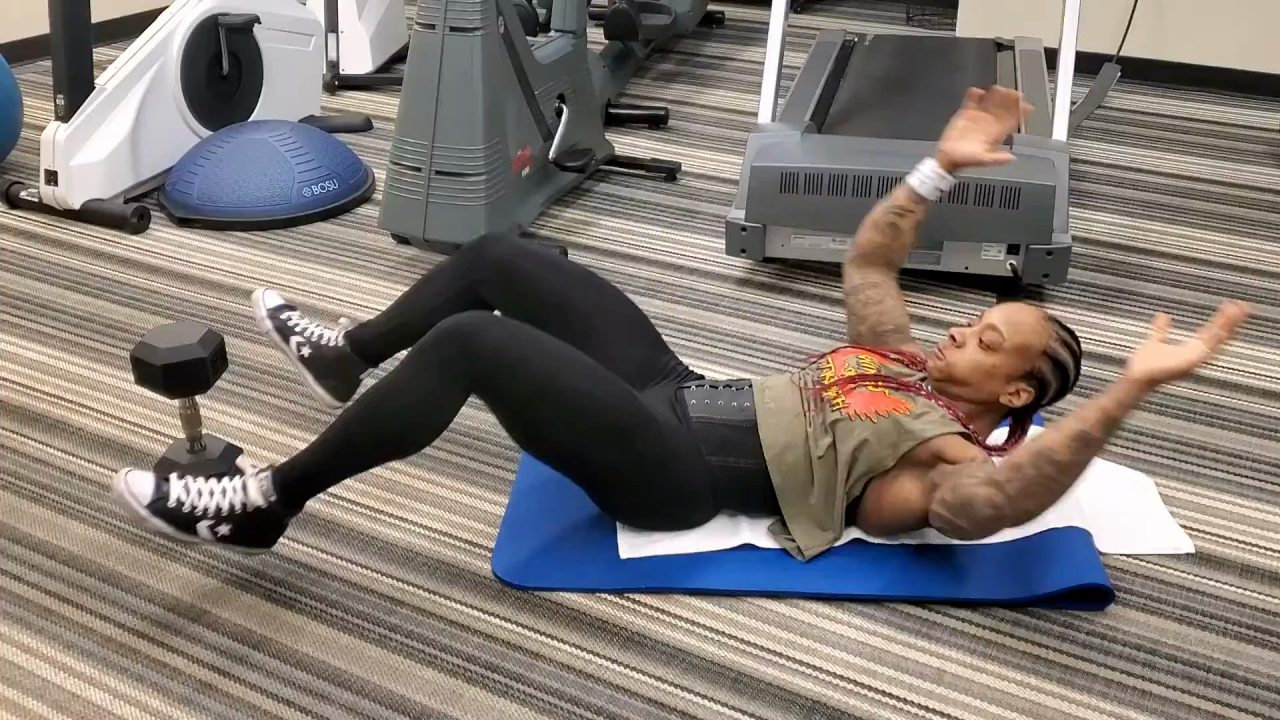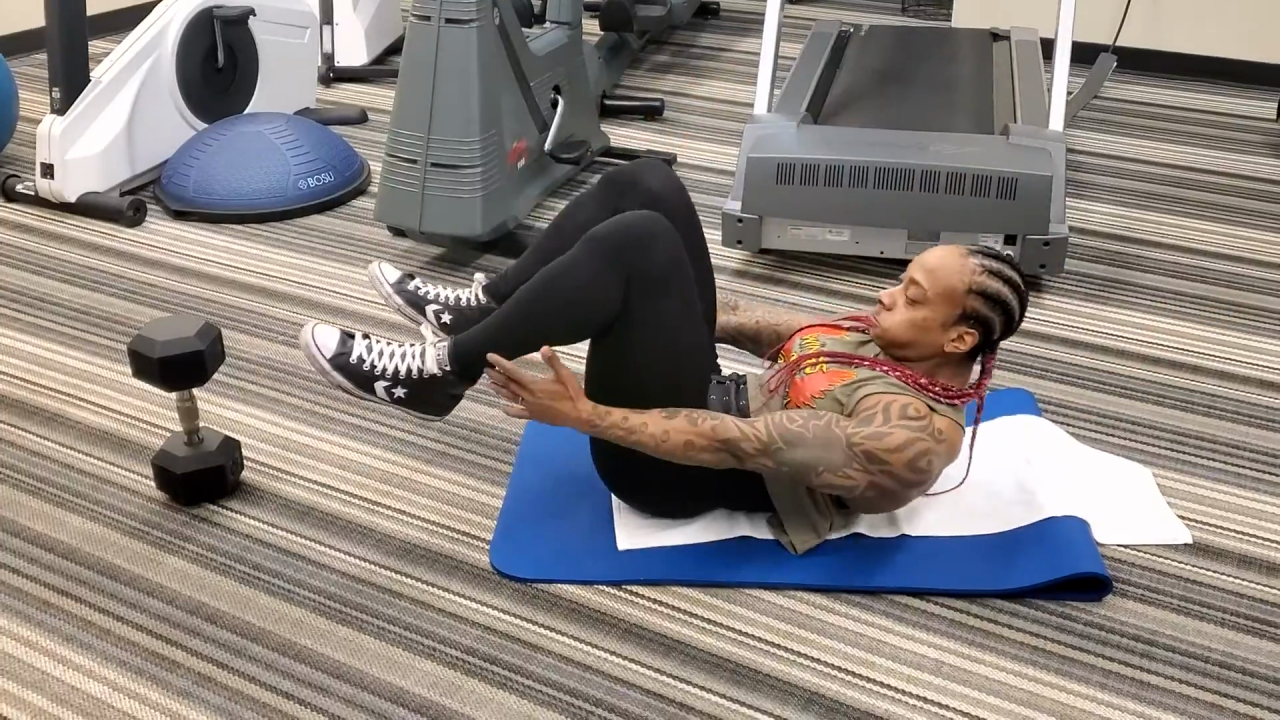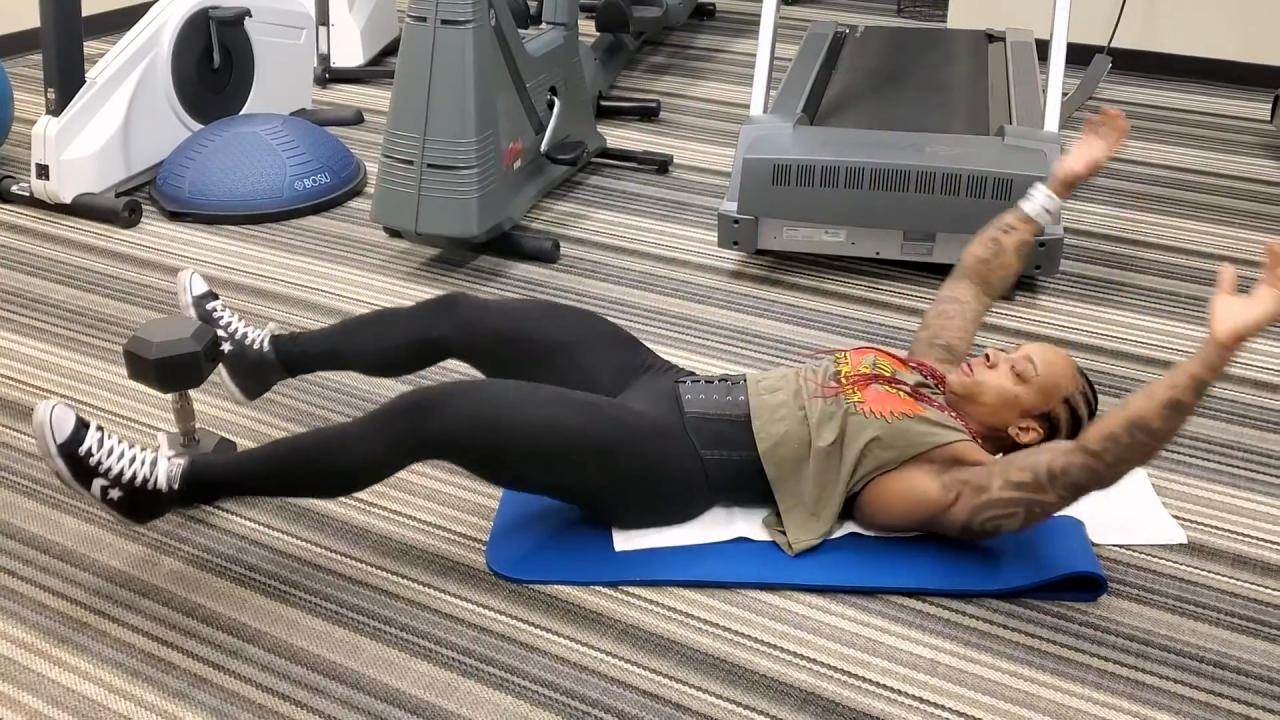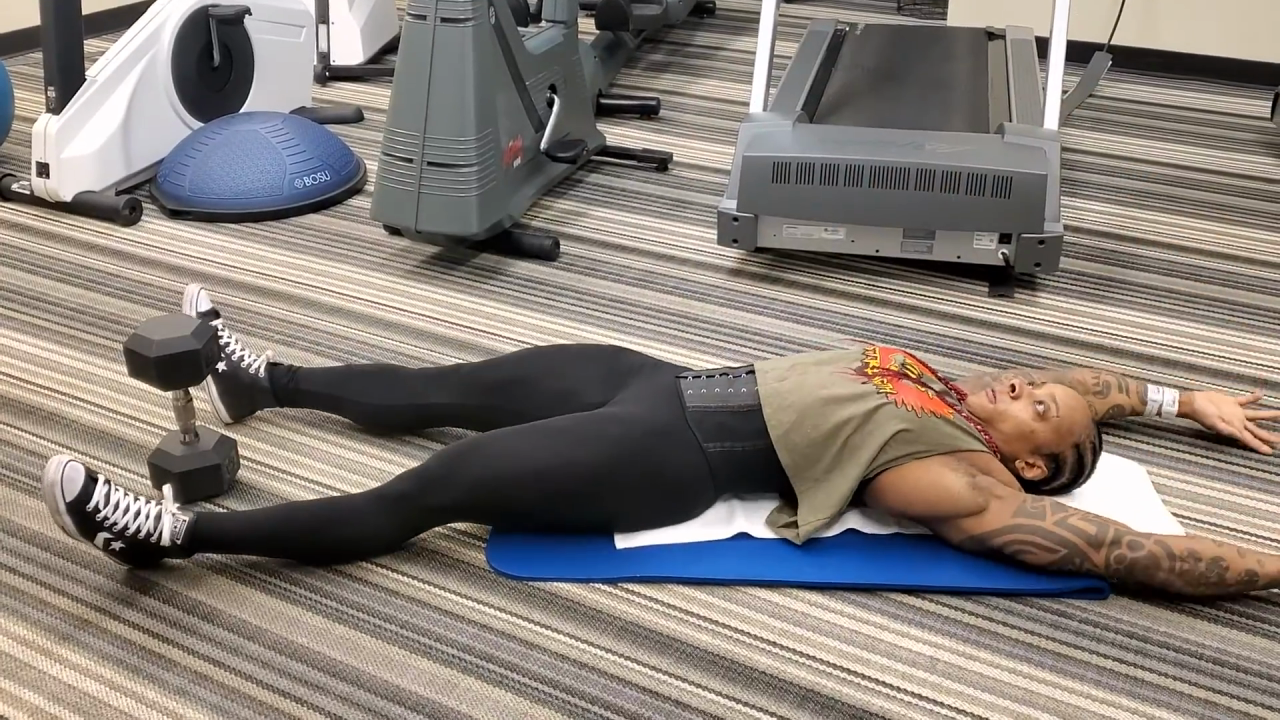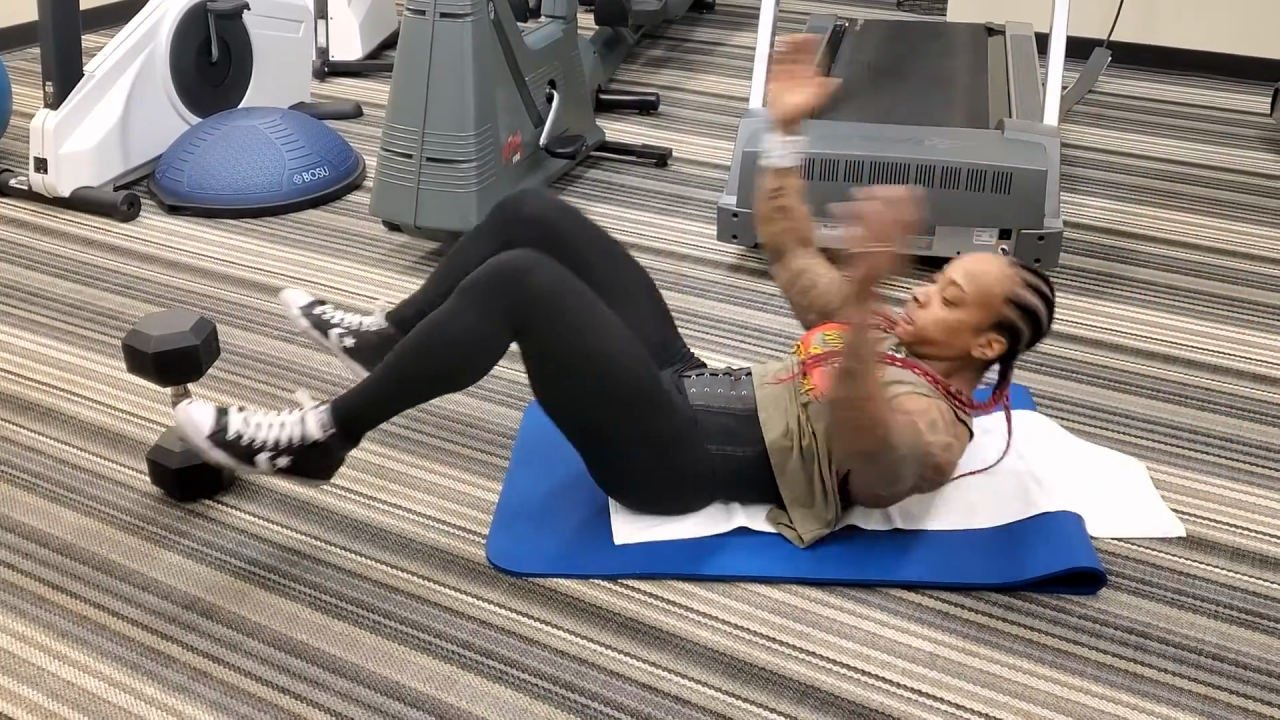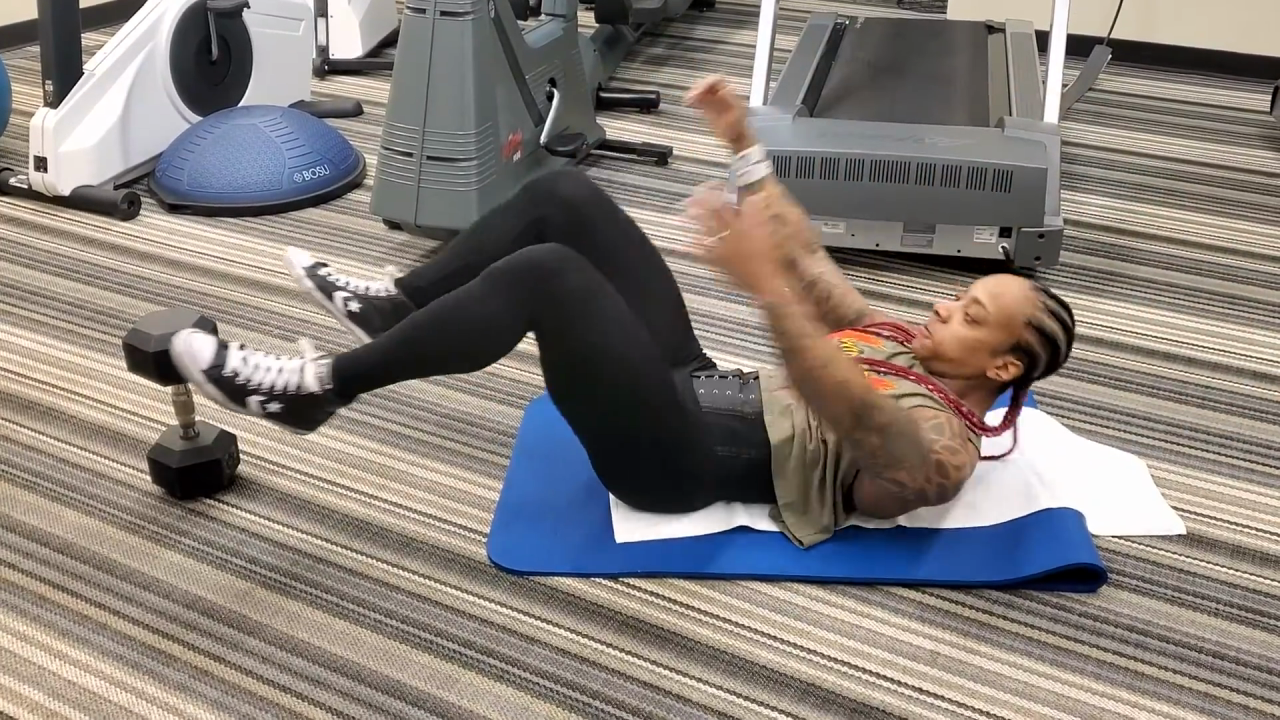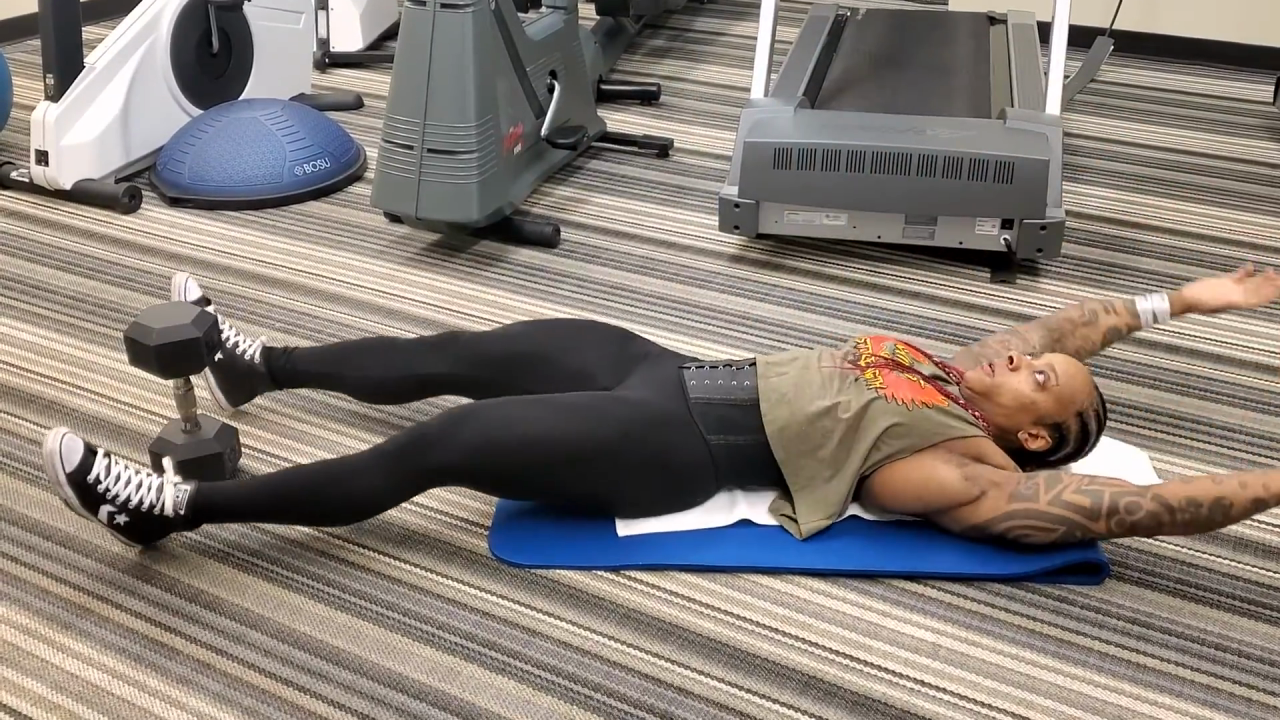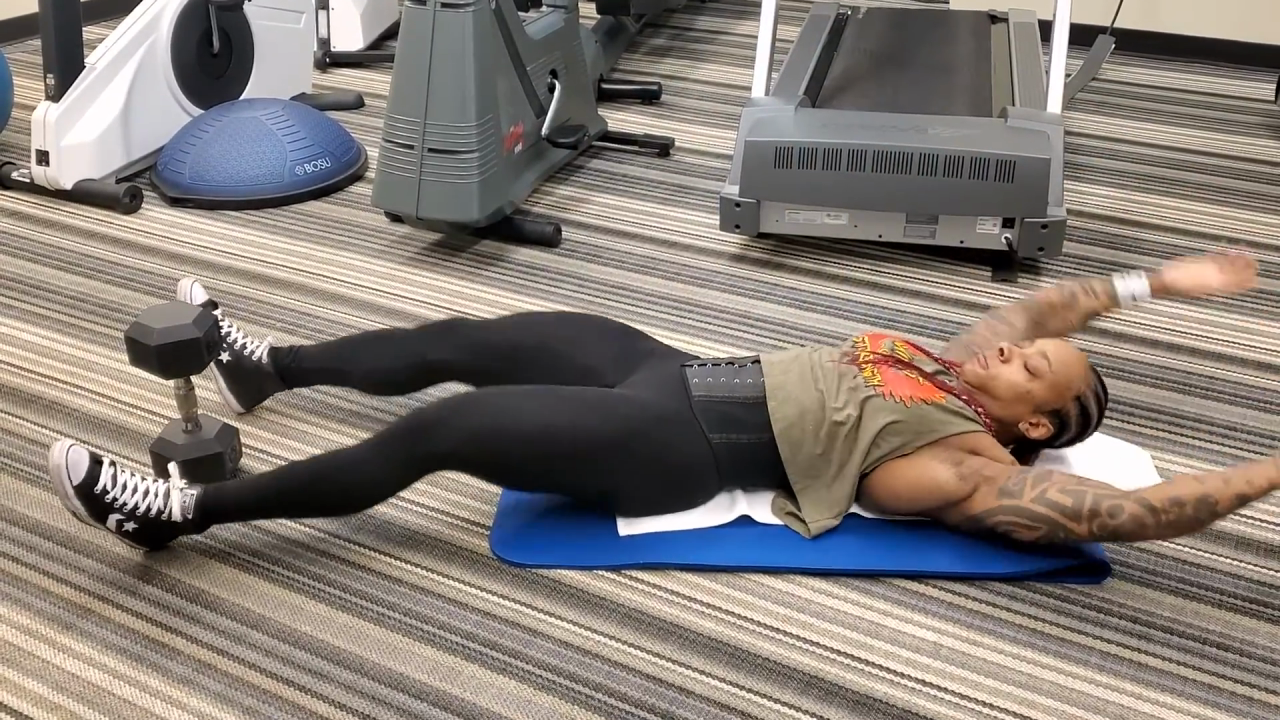
dt=0.7s
person 1, frame 1
left shoulder: (957, 468)
right shoulder: (912, 365)
left elbow: (1008, 495)
right elbow: (868, 265)
left wrist: (1128, 389)
right wrist: (944, 166)
left hip: (674, 471)
right hip: (683, 394)
left knee: (474, 338)
right knee: (496, 255)
left ankle: (266, 501)
right ankle: (346, 354)
person 1, frame 2
left shoulder: (911, 437)
right shoulder: (893, 343)
left elbow: (747, 445)
right elbow: (740, 313)
left wrist: (584, 414)
left hip: (671, 470)
left knee: (637, 238)
right knee: (648, 186)
left ankle: (438, 371)
right ankle: (481, 308)
person 1, frame 3
left shoulder: (966, 479)
right shoulder: (936, 375)
left elbow: (1086, 462)
right elbow: (978, 269)
right wrist: (1058, 183)
left hip: (665, 462)
right hip: (665, 384)
left knee: (424, 419)
right knee: (460, 317)
left ankle: (164, 481)
right ankle: (262, 356)
person 1, frame 4
left shoulder: (979, 488)
right shoulder: (960, 396)
left elbow: (1122, 549)
right elbow: (1073, 373)
left hip: (667, 459)
right hip: (667, 383)
left knee: (423, 494)
right knee: (447, 390)
left ankle: (167, 533)
right ankle: (257, 376)
person 1, frame 5
left shoulder: (928, 435)
right shoulder: (893, 326)
left elbow: (858, 437)
right elbow: (787, 247)
right wrist: (788, 128)
left hip: (671, 461)
right hip: (691, 392)
left knee: (514, 279)
right knee: (535, 217)
left ankle: (323, 437)
right ankle: (380, 339)
person 1, frame 6
left shoulder: (937, 450)
right shoulder: (912, 340)
left elbow: (847, 413)
right elbow: (799, 250)
left wrist: (775, 296)
right wrist: (742, 146)
left hip: (677, 458)
right hip: (696, 389)
left knee: (542, 273)
right knee: (562, 196)
left ankle: (323, 386)
right ankle: (390, 304)
person 1, frame 7
left shoulder: (976, 475)
right shoulder: (962, 381)
left elbow: (1125, 505)
right elbow: (1058, 322)
right wrist: (1180, 298)
left hip: (672, 450)
right hip: (678, 372)
left knee: (428, 450)
right knee: (449, 356)
left ankle: (169, 505)
right ankle: (252, 363)
person 1, frame 8
left shoulder: (978, 465)
right shoulder: (962, 368)
left elbow: (1119, 510)
right elbow: (1044, 301)
right wrist: (1156, 283)
left hip: (672, 448)
right hip: (677, 369)
left knee: (438, 431)
right knee: (461, 343)
left ankle: (181, 508)
right ankle: (266, 363)
